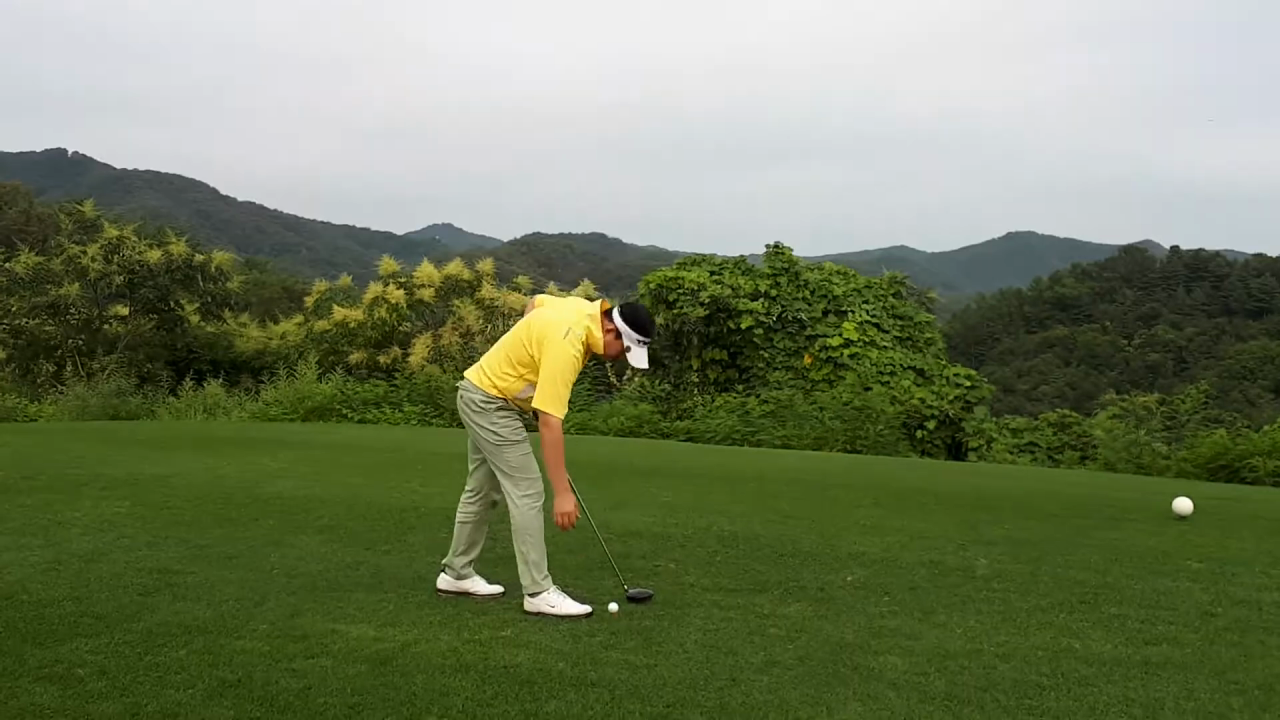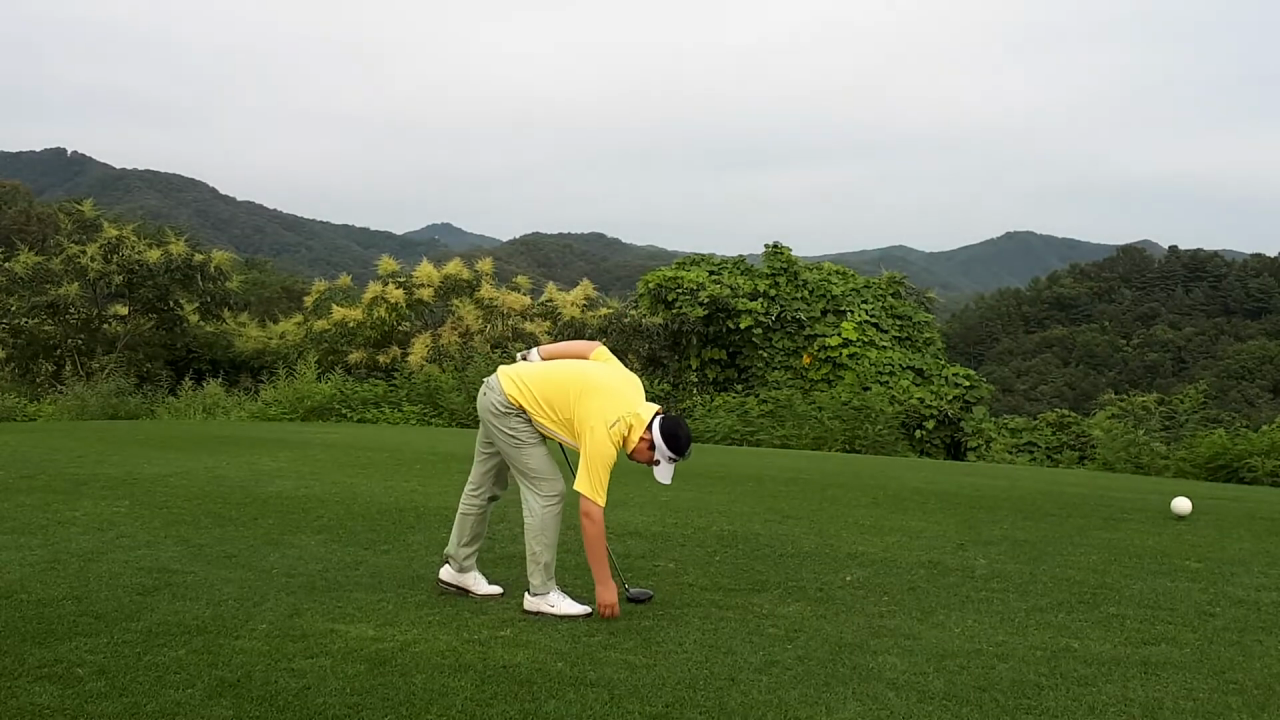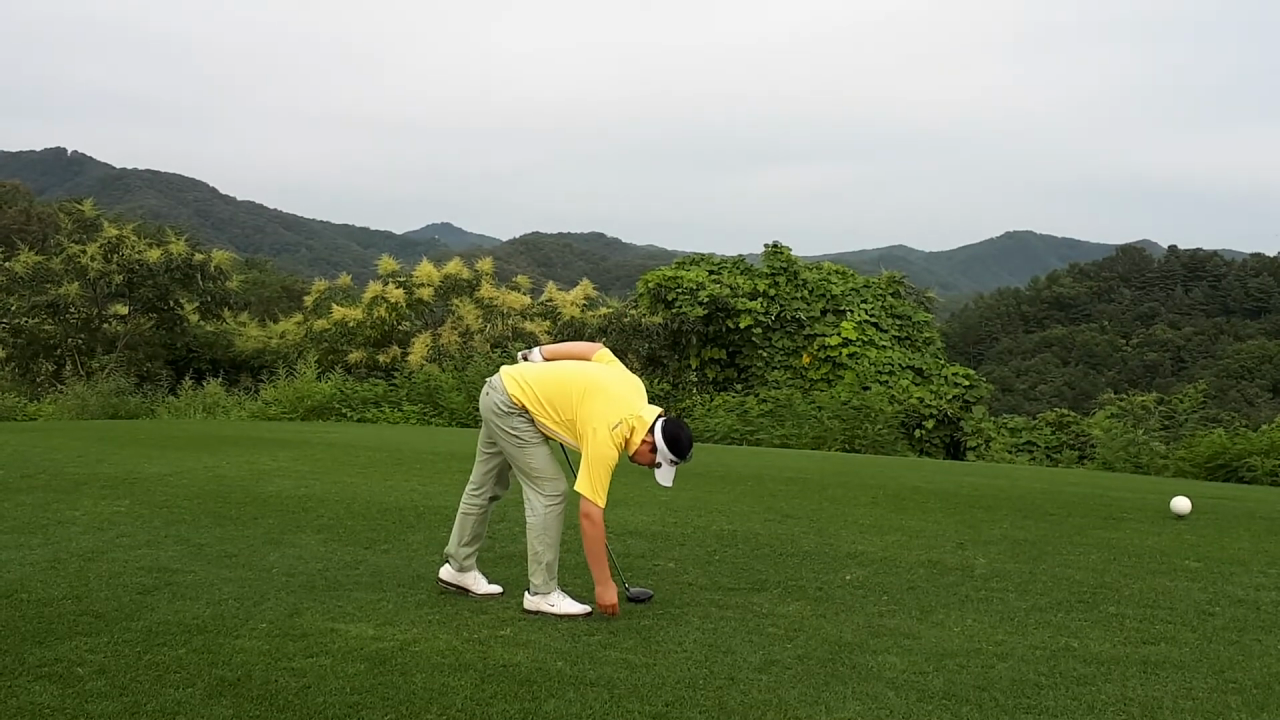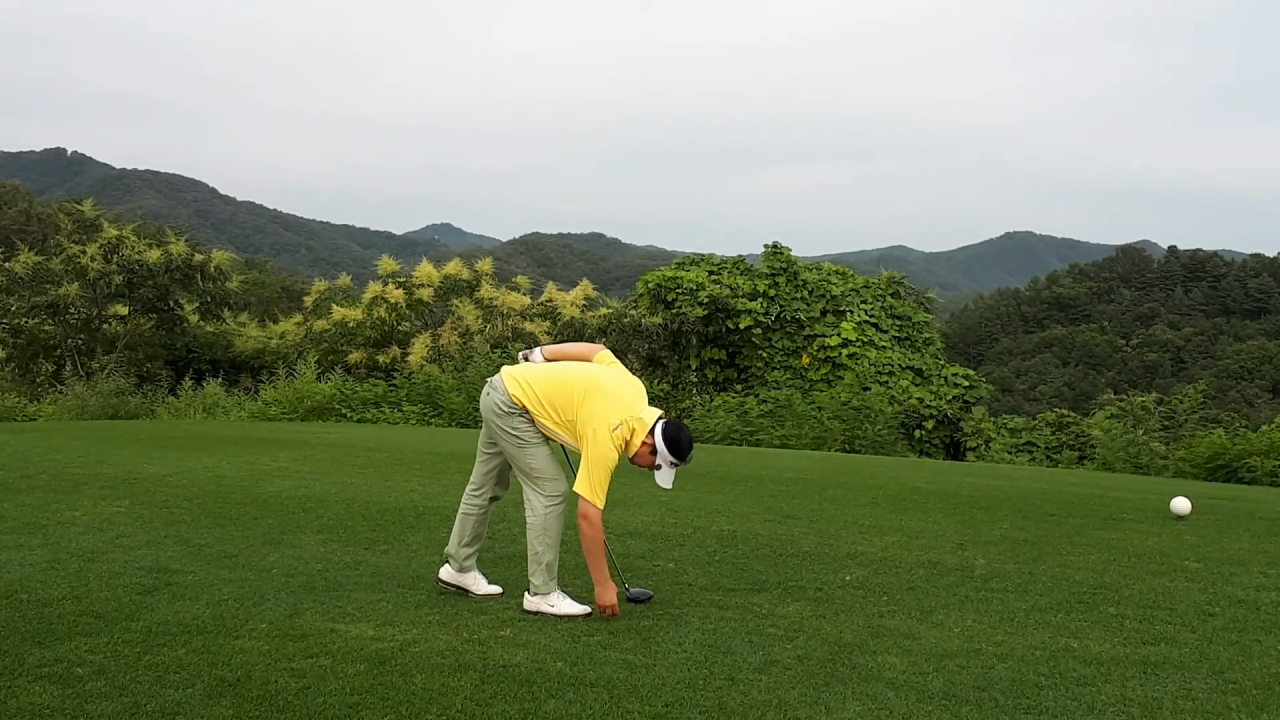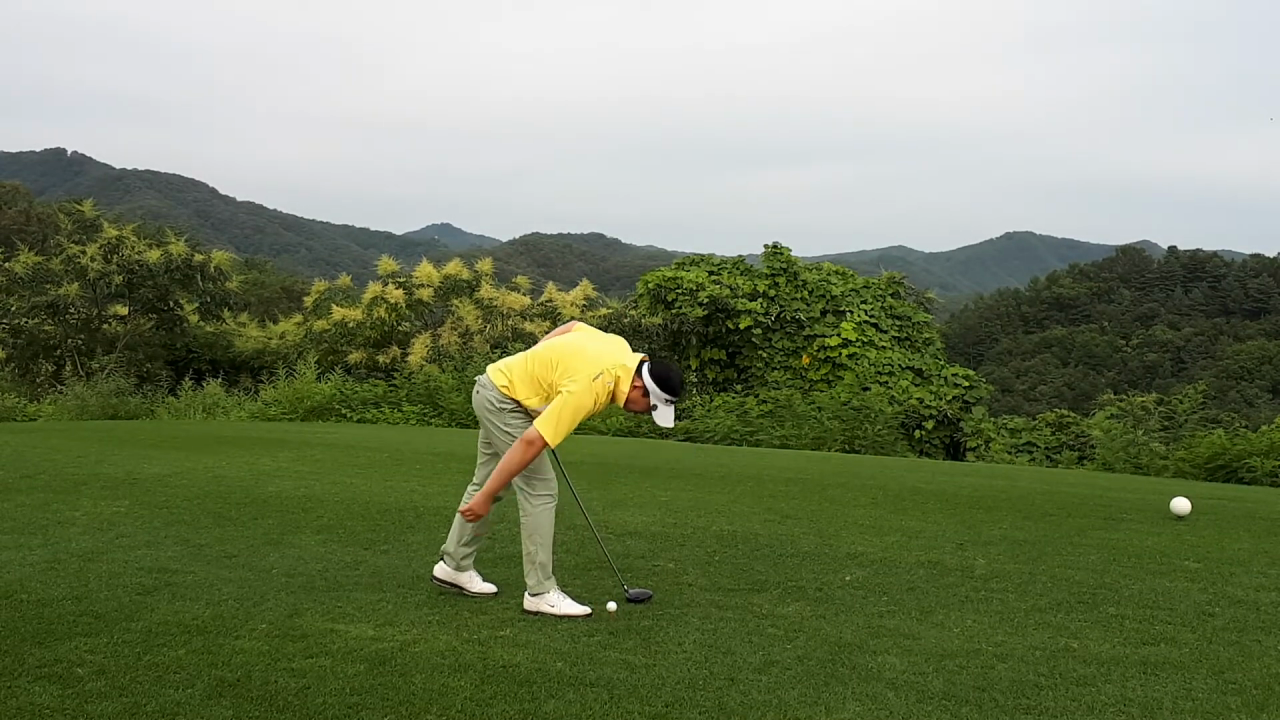
dt=0.7s
person 1, frame 1
left shoulder: (578, 309)
right shoulder: (566, 344)
left elbow: (536, 303)
right elbow: (549, 421)
right wrist: (562, 491)
left hip: (485, 393)
right hip: (489, 400)
left knee: (483, 490)
right knee: (526, 490)
left ankle: (456, 573)
right ankle: (539, 593)
person 1, frame 2
left shoulder: (632, 388)
right shoulder: (605, 434)
left elbow: (594, 348)
right elbow: (590, 513)
left wrist: (536, 356)
right wrist: (604, 584)
left hip: (503, 388)
right hip: (508, 404)
left knee: (485, 487)
right knee: (547, 492)
left ankle: (459, 568)
right ankle: (541, 592)
person 1, frame 3
left shoulder: (635, 390)
right shoulder: (607, 437)
left elbow: (597, 349)
right elbow: (590, 514)
left wrist: (537, 356)
right wrist: (604, 584)
left hip: (503, 390)
right hip: (510, 404)
left knee: (486, 487)
right knee: (550, 493)
left ankle: (459, 567)
right ankle: (542, 593)
person 1, frame 4
left shoulder: (635, 392)
right shoulder: (607, 439)
left elbow: (598, 351)
right elbow: (588, 515)
left wrist: (539, 355)
right wrist: (603, 585)
left hip: (506, 387)
right hip: (511, 404)
left knee: (486, 487)
right knee: (550, 493)
left ankle: (458, 568)
right ankle: (542, 593)
person 1, frame 5
left shoulder: (622, 352)
right shoulder: (590, 388)
left elbow: (573, 327)
right elbow: (530, 443)
right wrist: (487, 497)
left hip: (497, 389)
right hip: (503, 400)
left knee: (487, 484)
right knee: (540, 489)
left ankle: (454, 565)
right ankle: (540, 592)
